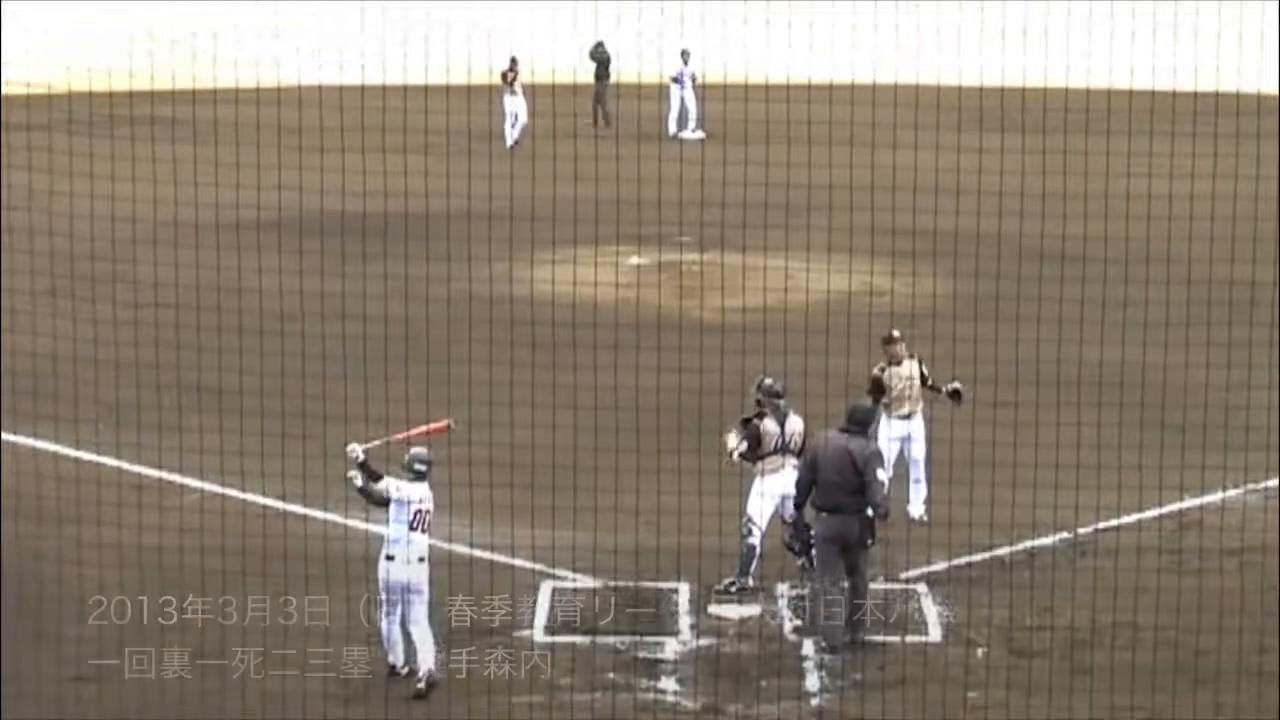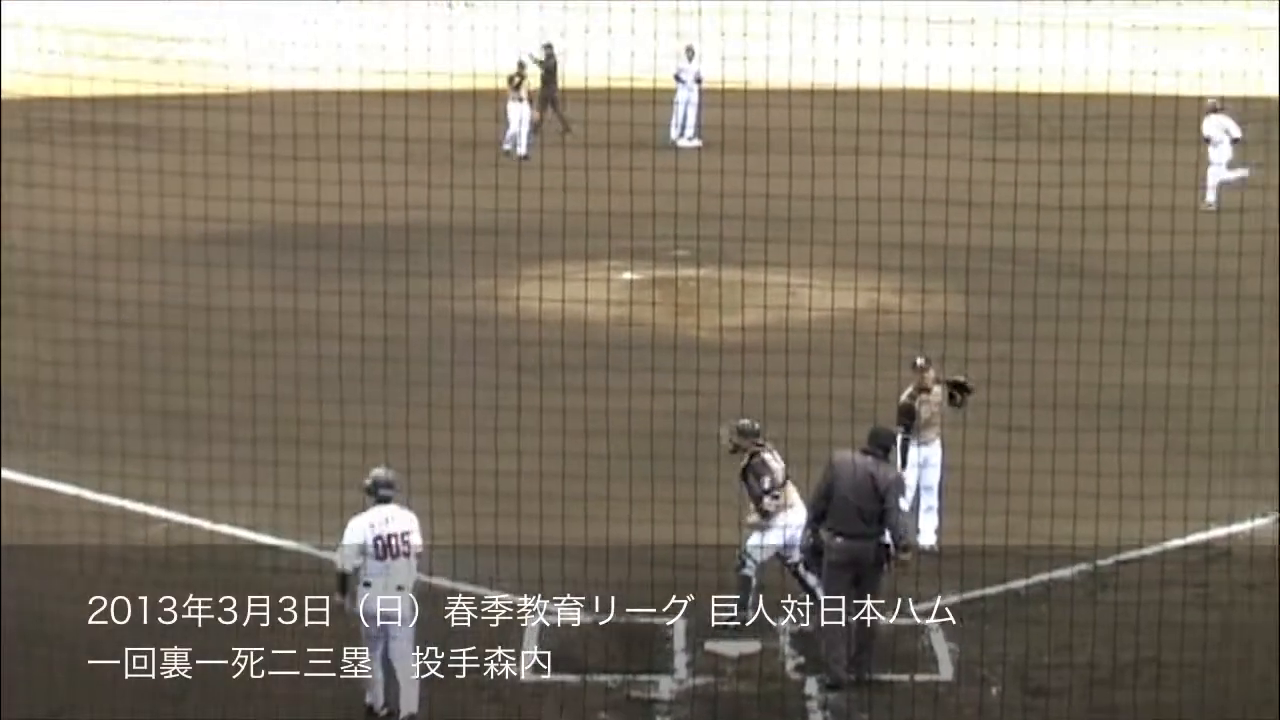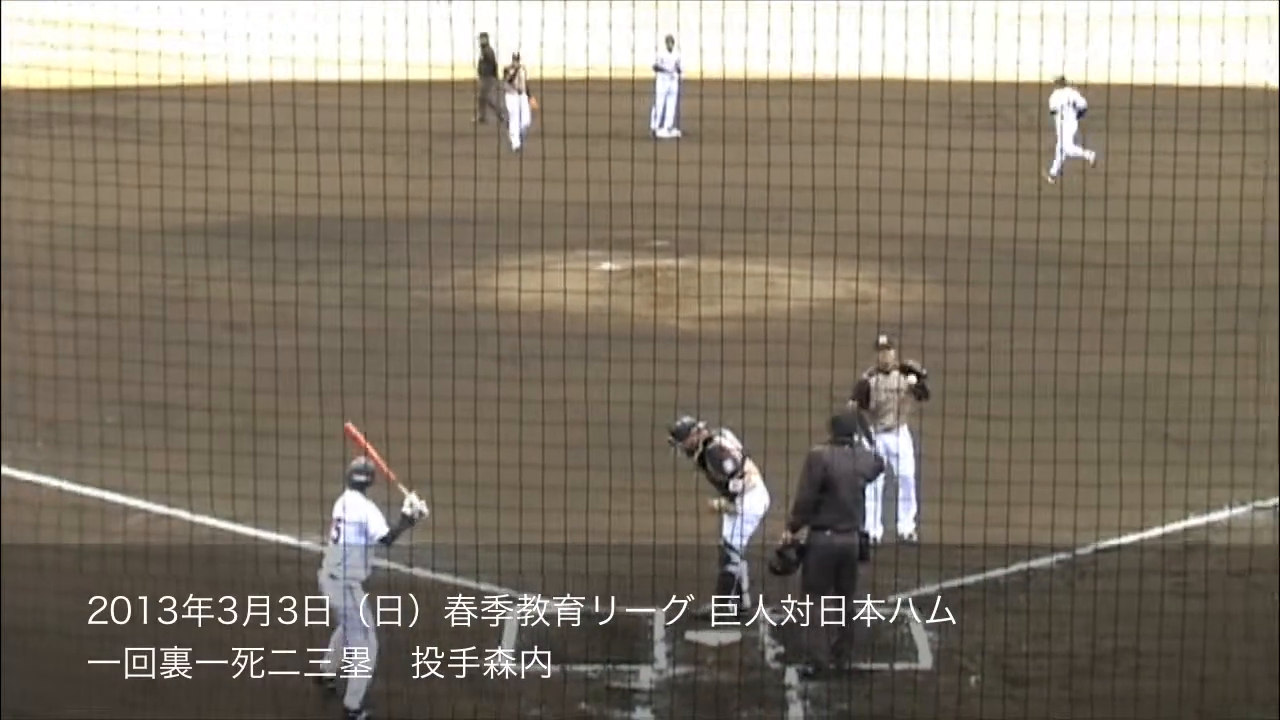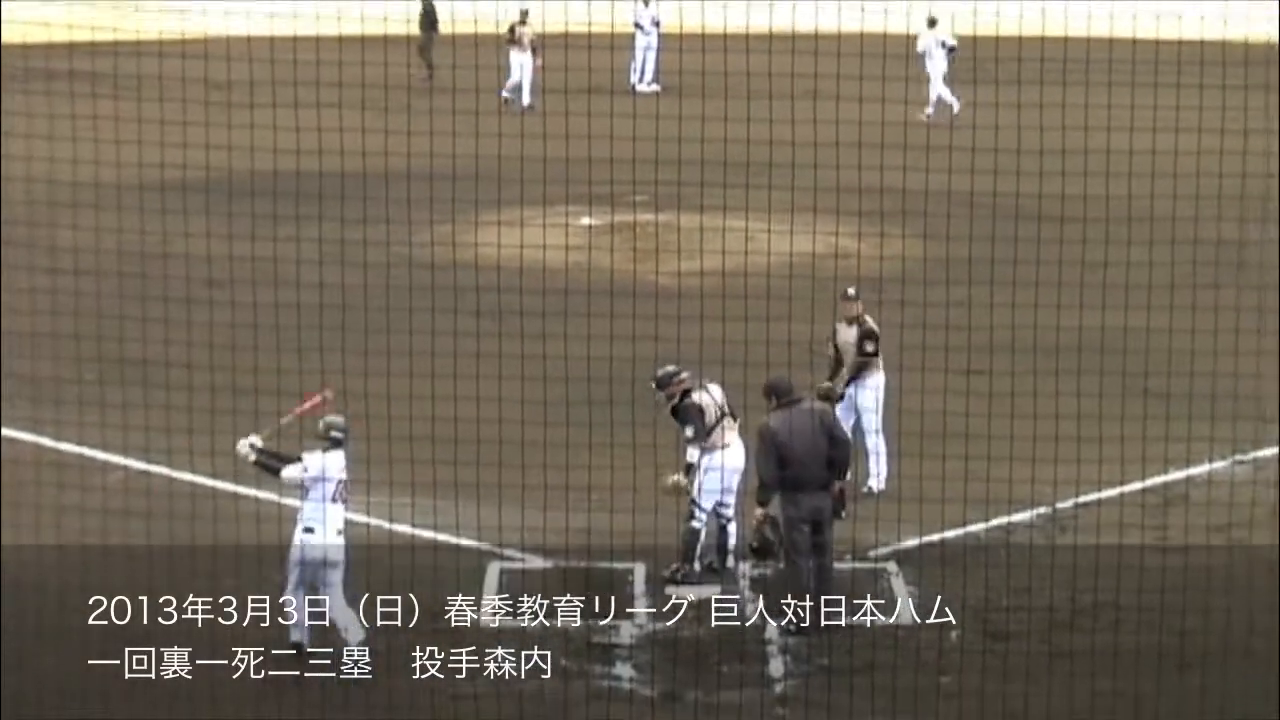
dt=0.7s
person 1, frame 1
left shoulder: (820, 442)
right shoulder: (869, 450)
left elbow: (804, 481)
right elbow: (874, 487)
left wrist: (798, 508)
right wrist: (881, 511)
left hip: (826, 520)
right hip: (856, 522)
left knee: (827, 581)
right knee: (858, 579)
left ankle: (831, 638)
right ankle: (855, 631)
person 1, frame 2
left shoulder: (839, 461)
right shoulder: (890, 476)
left elbow: (819, 499)
right elbow: (893, 514)
left wrist: (813, 526)
right wrist: (902, 546)
left hip: (838, 544)
right hip: (870, 548)
left ankle: (836, 673)
right ankle: (861, 668)
person 1, frame 3
left shoulder: (819, 456)
right shoulder: (867, 460)
left elbow: (806, 497)
right elbow: (879, 465)
left wrist: (792, 527)
left hip: (822, 538)
right hip: (851, 539)
left knee: (816, 599)
right knee: (846, 600)
left ankle: (818, 661)
right ankle: (840, 657)
person 1, frame 4
left shoulder: (770, 426)
right shoulder: (820, 411)
left elbow: (768, 472)
right elbow: (843, 444)
left wrist: (763, 504)
right wrist: (837, 478)
left hip: (795, 499)
right hip: (824, 495)
left knee: (798, 558)
right knee: (823, 553)
right ankle: (822, 609)
person 2, frame 1
left shoulder: (406, 489)
right shoulder: (423, 490)
left elbow: (384, 484)
right elbow: (382, 499)
left wrist: (361, 462)
right wrist: (360, 486)
left hip: (393, 565)
right hip: (419, 567)
left knee: (390, 616)
right knee: (419, 621)
left ankle: (397, 663)
right ankle: (427, 670)
person 2, frame 2
left shoulder: (359, 522)
right shoulder: (408, 517)
left elbow: (344, 565)
right elbow: (416, 555)
left wrist: (341, 592)
left hip: (370, 595)
right hip: (401, 595)
left knee: (372, 651)
right knee: (403, 654)
person 2, frame 3
left shoulder: (344, 501)
right shoulder: (364, 506)
left elbow: (375, 531)
right elbow: (386, 538)
left wrist: (408, 516)
right wrist: (407, 515)
left hip: (331, 578)
right hip: (344, 583)
left knee: (347, 628)
right knee: (364, 645)
left ankle: (326, 673)
person 2, frame 4
left shoulder: (324, 461)
right shoulder: (335, 458)
left elbow: (288, 474)
right elbow: (293, 461)
left wrist: (253, 458)
right wrist: (258, 447)
left hip: (309, 539)
right hip: (334, 542)
left knee: (295, 592)
right knee: (334, 598)
left ankle: (298, 641)
right ankle: (356, 641)
person 3, frame 1
left shoulder: (758, 423)
right shoulder: (796, 419)
left elbow: (745, 456)
right elbow: (800, 451)
left wrist: (733, 444)
left hip: (768, 480)
right hip: (791, 477)
left knee: (753, 529)
left ankle: (743, 578)
person 3, frame 2
left shoulder: (757, 462)
right shoulder: (763, 451)
left elbow: (772, 495)
left wrist: (760, 518)
right wrist: (760, 511)
left hip: (780, 518)
right hip: (796, 511)
left knee: (747, 562)
right knee: (793, 558)
left ankle: (743, 614)
right ankle: (818, 595)
person 3, frame 3
left shoulder: (713, 449)
right shoulder: (719, 434)
left elbow: (736, 474)
right elbow: (743, 458)
left wrist: (727, 502)
left hip: (746, 500)
right hip: (757, 493)
left knee: (730, 552)
right knee: (737, 550)
left ankle: (722, 606)
right ankle: (742, 600)
person 3, frame 4
left shoulder: (689, 404)
right shoulder: (711, 388)
left elbow: (695, 441)
right elbow: (732, 418)
left wrist: (685, 473)
left hip: (716, 458)
right hip: (736, 451)
left knee: (698, 512)
right knee: (727, 509)
left ankle: (689, 567)
right ankle: (725, 560)
person 4, frame 1
left shoulder: (915, 360)
right shoulder: (880, 373)
left elbow: (927, 382)
right elbow: (872, 404)
left wrist: (945, 390)
left hip: (915, 420)
right hip: (891, 423)
left knee: (918, 466)
right knee: (883, 466)
left ankle: (917, 509)
person 4, frame 2
left shoulder: (942, 386)
right shoulder: (908, 400)
left elbow: (959, 403)
right elbow: (905, 437)
left wrist: (963, 392)
right wrist: (903, 468)
left hip: (934, 445)
right hip: (911, 446)
left knee: (931, 491)
right knee: (905, 492)
left ankle: (927, 538)
person 4, frame 3
left shoulder: (905, 373)
right shoulder: (867, 379)
left elbow: (924, 396)
right elbow: (855, 411)
left wrist: (921, 378)
left hip: (899, 432)
right hip: (874, 434)
left knee: (907, 478)
right knee: (874, 482)
left ankle: (907, 528)
right ankle: (873, 530)
person 4, frame 4
left shoulder: (867, 328)
right shoulder: (840, 325)
left elbow: (865, 363)
right elbow: (838, 355)
left wrist: (843, 384)
right wrist: (831, 380)
left hip: (870, 380)
right hip: (850, 381)
left knee: (872, 430)
right knee: (840, 424)
left ankle: (878, 480)
